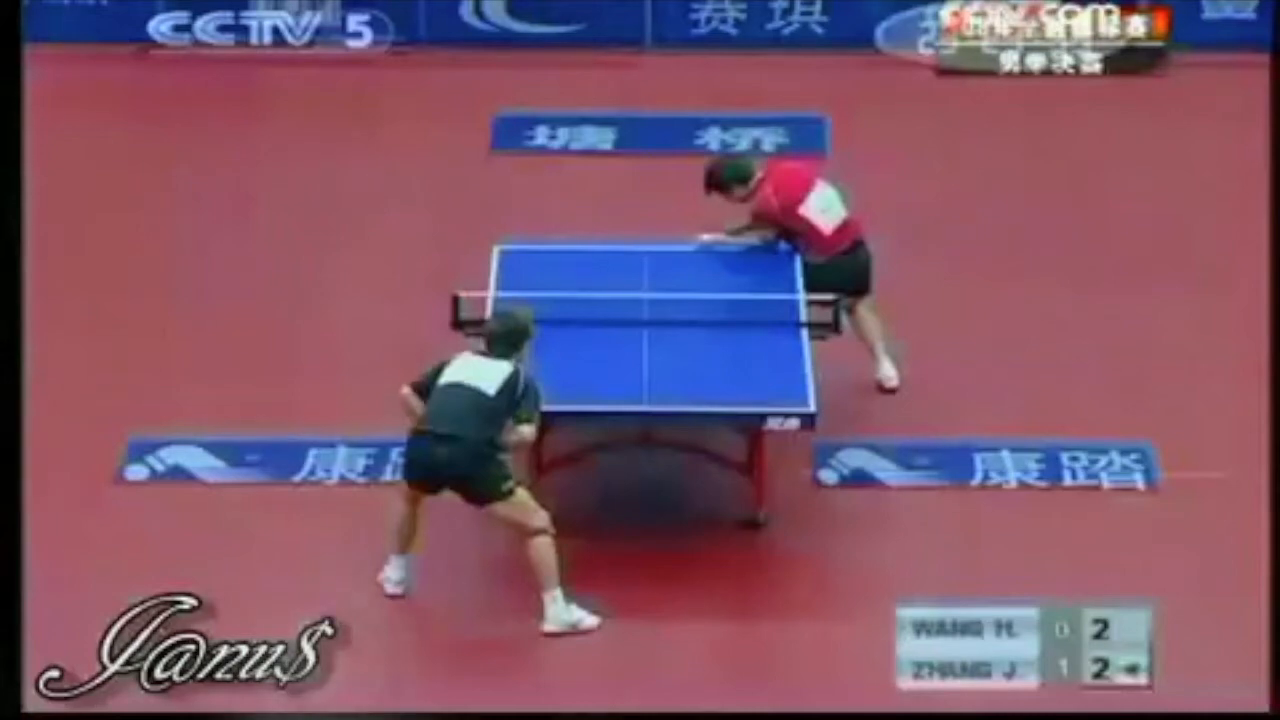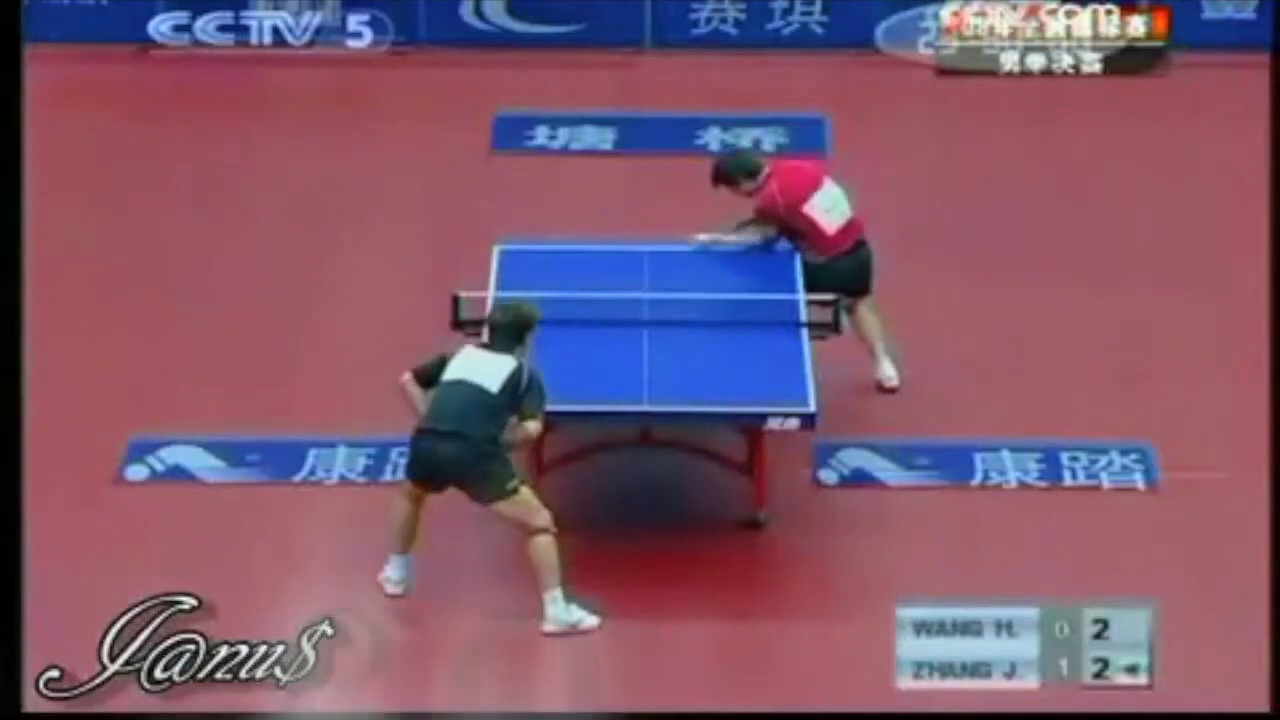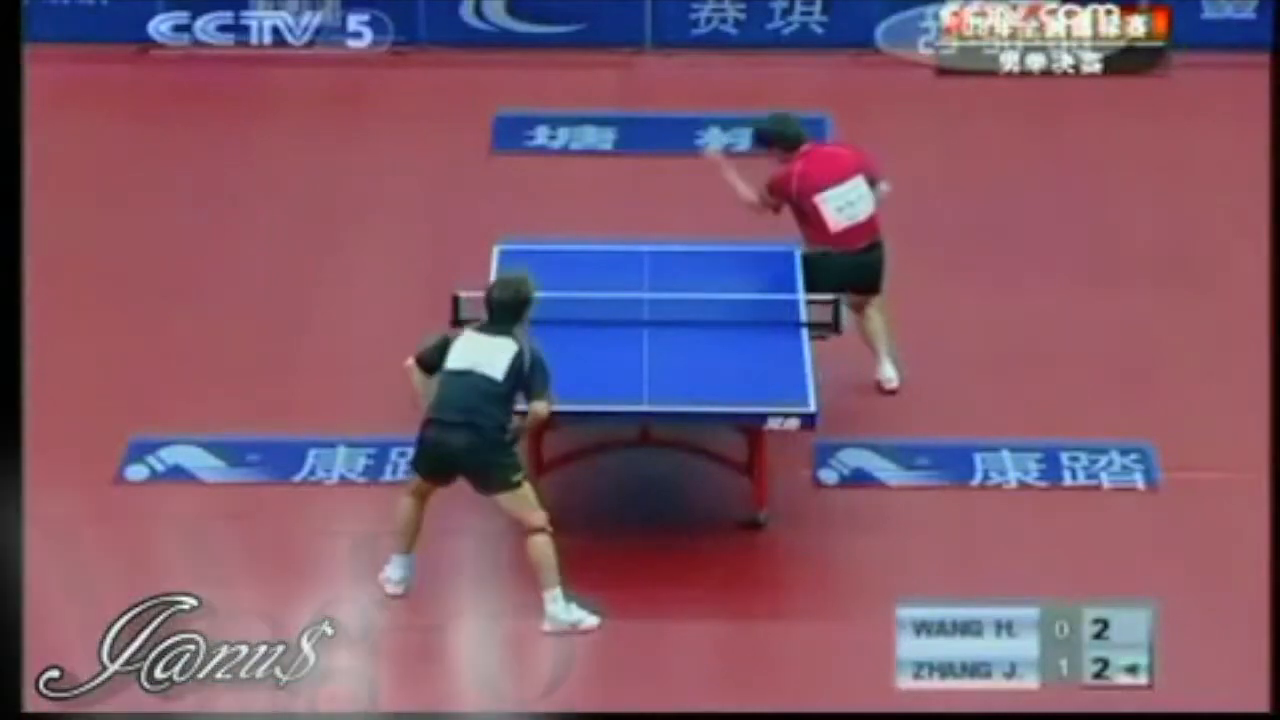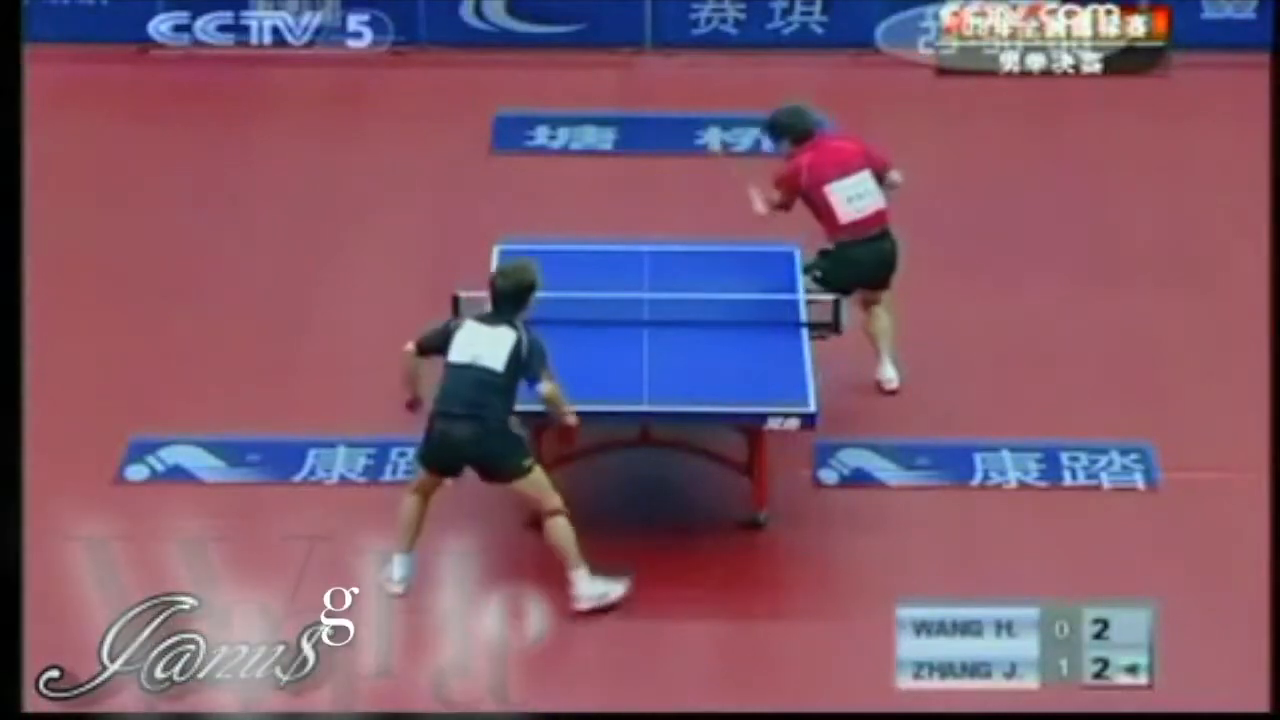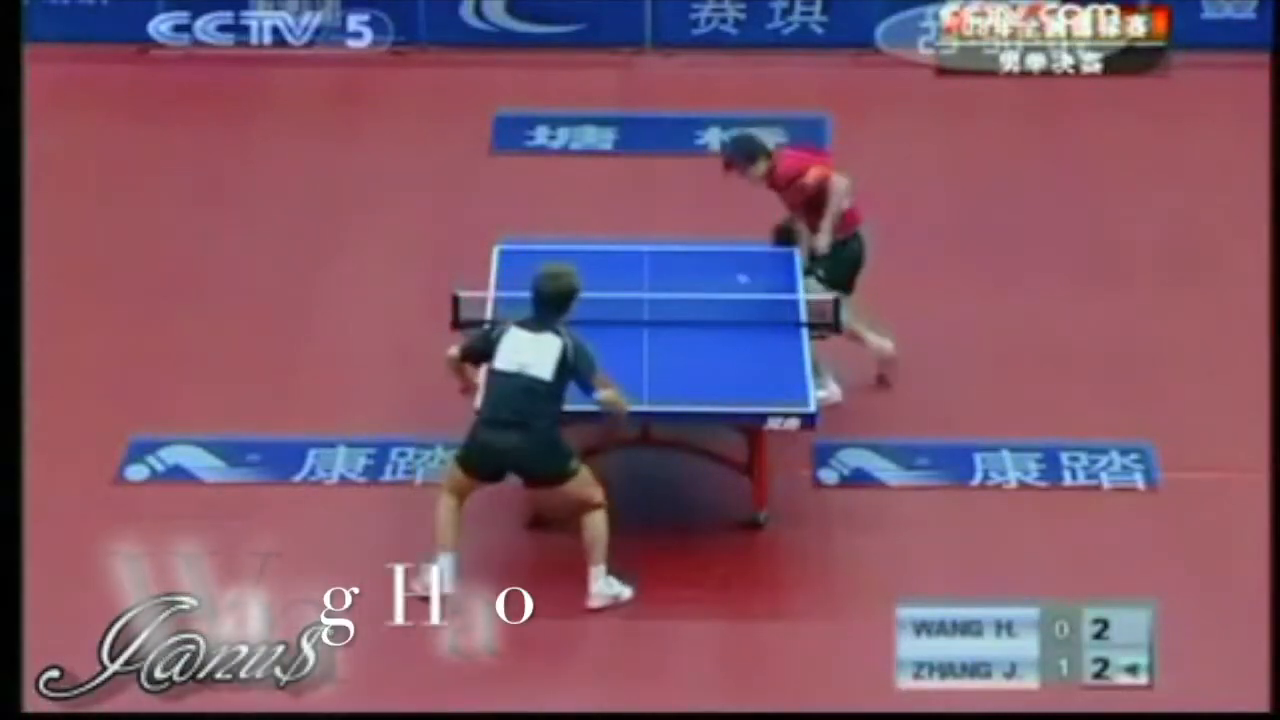
dt=0.3s
person 1, frame 1
left shoulder: (455, 361)
right shoulder: (520, 379)
left elbow: (407, 394)
right elbow: (526, 434)
left hip: (422, 448)
right hip: (471, 458)
left knee: (408, 496)
right knee: (538, 523)
left ankle: (395, 574)
right ankle: (557, 611)
person 1, frame 2
left shoulder: (459, 354)
right shoulder: (524, 373)
left elbow: (408, 380)
right elbow: (532, 429)
right wrist: (504, 441)
left hip: (427, 445)
right hip: (475, 454)
left knee: (410, 494)
right knee: (540, 522)
left ankle: (395, 574)
right ankle: (557, 611)
person 1, frame 3
left shoulder: (458, 338)
right shoulder: (525, 353)
left elbow: (413, 366)
right elbow: (540, 410)
right wrist: (516, 432)
left hip: (437, 436)
right hip: (484, 444)
left knee: (415, 494)
right knee: (535, 522)
left ankle: (396, 573)
right ankle: (557, 610)
person 1, frame 4
left shoulder: (460, 327)
right shoulder: (524, 339)
left elbow: (411, 351)
right elbow: (546, 389)
left wrist: (413, 395)
right wrist: (565, 416)
left hip: (443, 429)
right hip: (490, 434)
left knee: (419, 490)
right knee: (551, 507)
left ankle: (400, 571)
right ankle: (585, 587)
person 1, frame 5
left shoulder: (503, 332)
right shoulder: (570, 345)
left elbow: (454, 356)
right elbow: (601, 393)
left wrist: (467, 383)
right wrist: (622, 404)
left hip: (487, 438)
right hip: (537, 444)
left knee: (451, 493)
right knee: (593, 501)
left ankle: (443, 574)
right ankle: (600, 586)
person 2, frame 1
left shoulder: (765, 203)
right shoulder: (786, 167)
left elbow: (761, 237)
left wrist: (717, 238)
left hip: (828, 266)
right hip: (857, 250)
right knee: (858, 306)
right ankle: (885, 368)
person 2, frame 2
left shoulder: (770, 199)
right shoulder: (798, 166)
left elbow: (760, 236)
left wrist: (714, 238)
left hip: (828, 267)
right hip: (859, 250)
right knee: (860, 306)
right ankle: (885, 368)
person 2, frame 3
left shoulder: (787, 177)
right shoulder: (846, 153)
left elbow: (758, 204)
right elbow: (882, 190)
left wrist: (724, 167)
left hip: (831, 260)
right hip: (871, 252)
right knee: (866, 306)
right ankle: (886, 369)
person 2, frame 4
left shoulder: (795, 170)
right shoulder: (852, 146)
left elbow: (766, 209)
right elbow: (894, 180)
left wrist: (754, 195)
left hip: (848, 254)
right hip: (884, 245)
right knee: (872, 304)
right ankle: (887, 369)
person 2, frame 5
left shoulder: (788, 171)
right shoulder: (779, 168)
left elbow: (839, 185)
left wrist: (823, 233)
right wrist: (793, 219)
left hip: (839, 248)
right hip: (830, 243)
left ankle: (826, 387)
right ankle: (878, 345)
